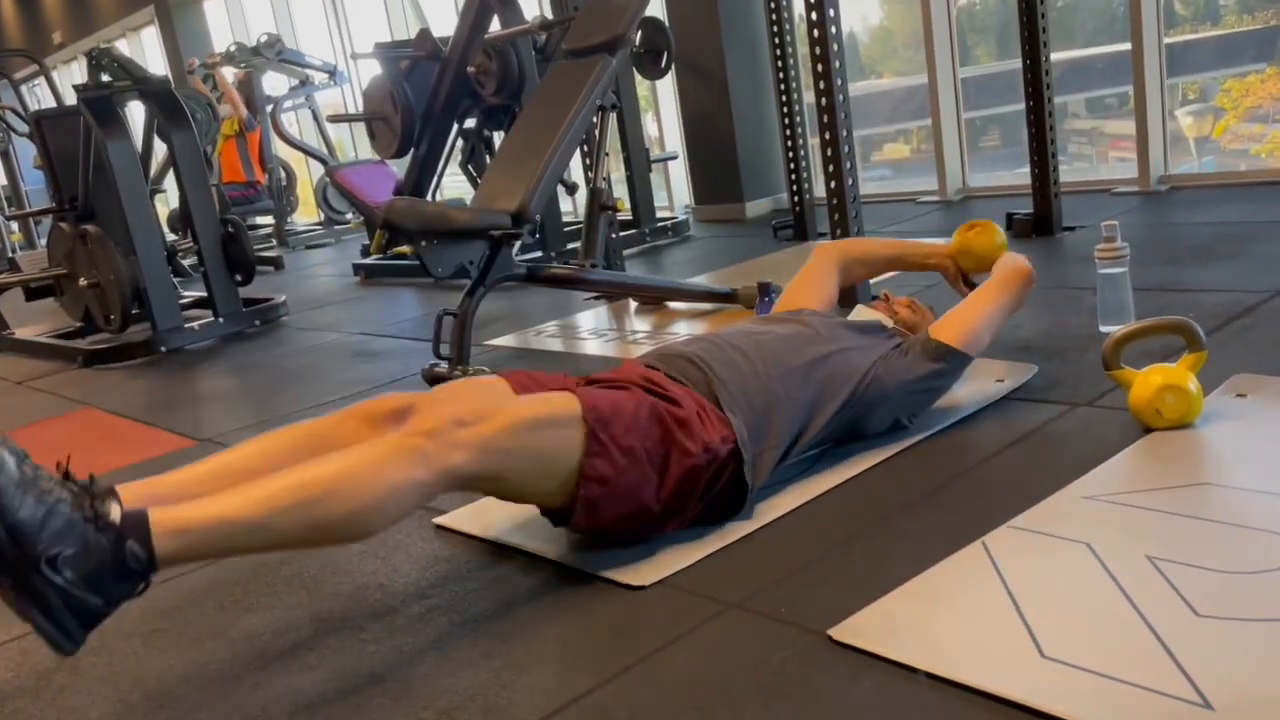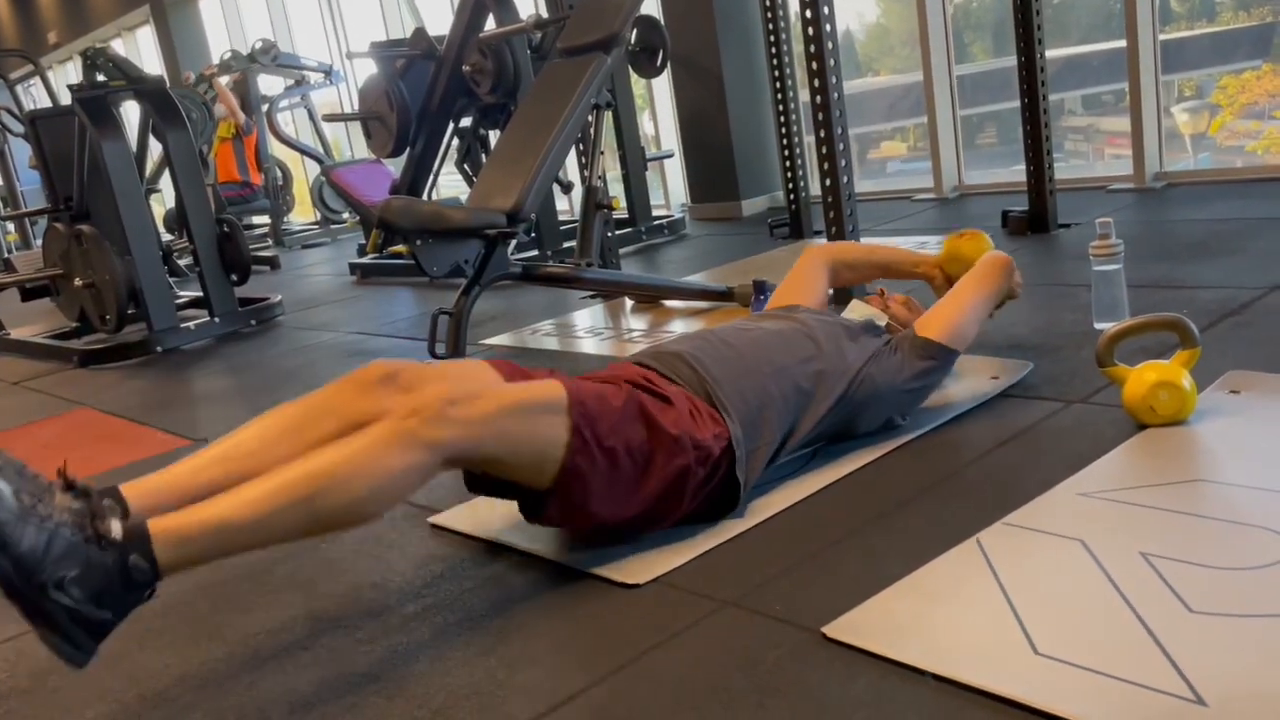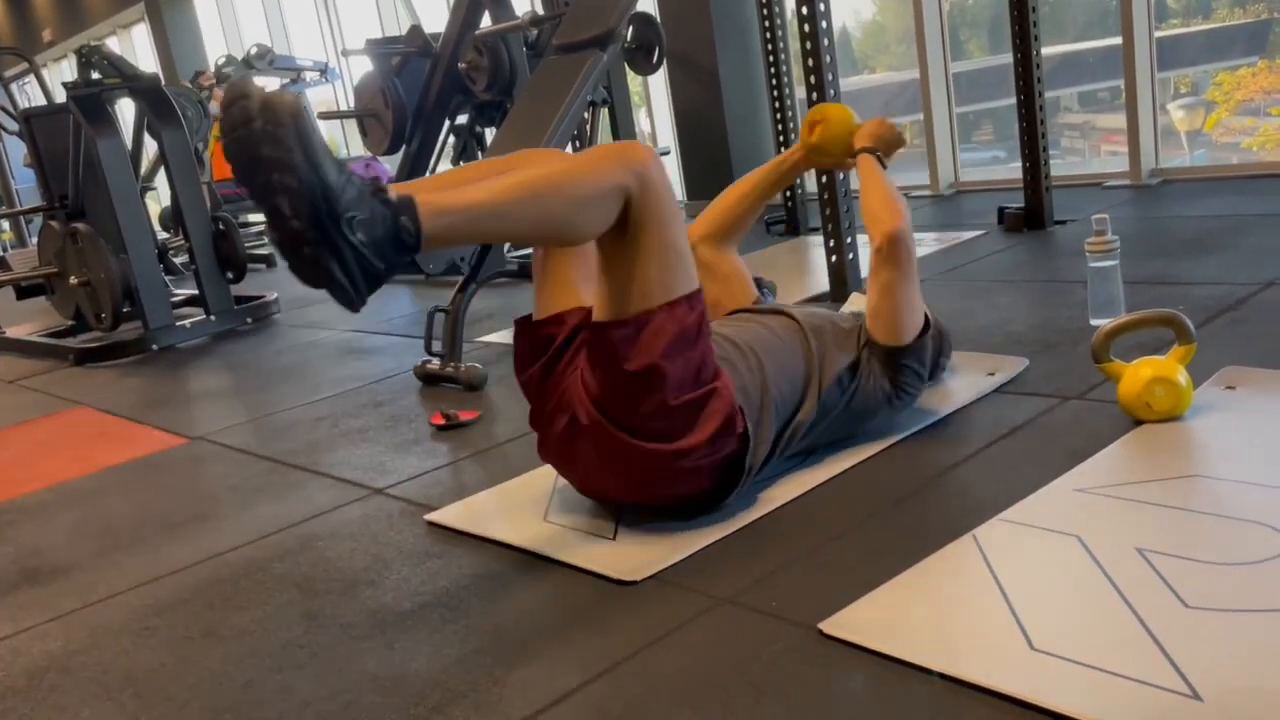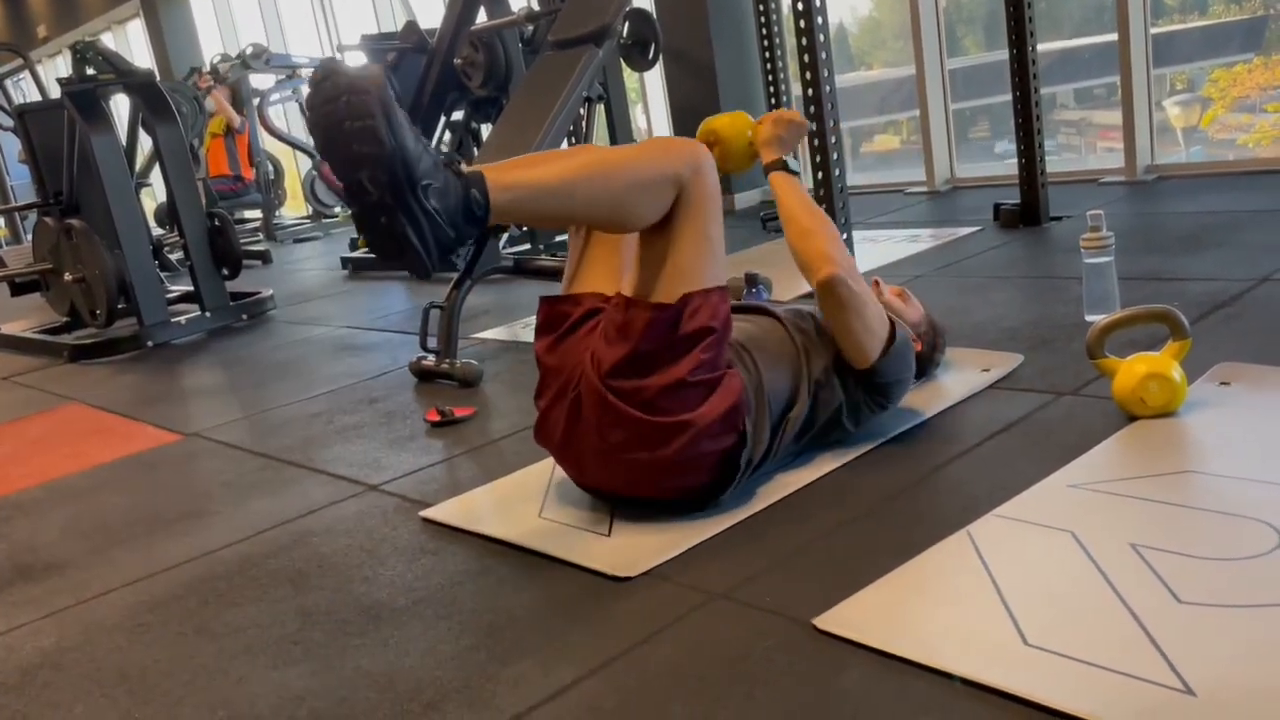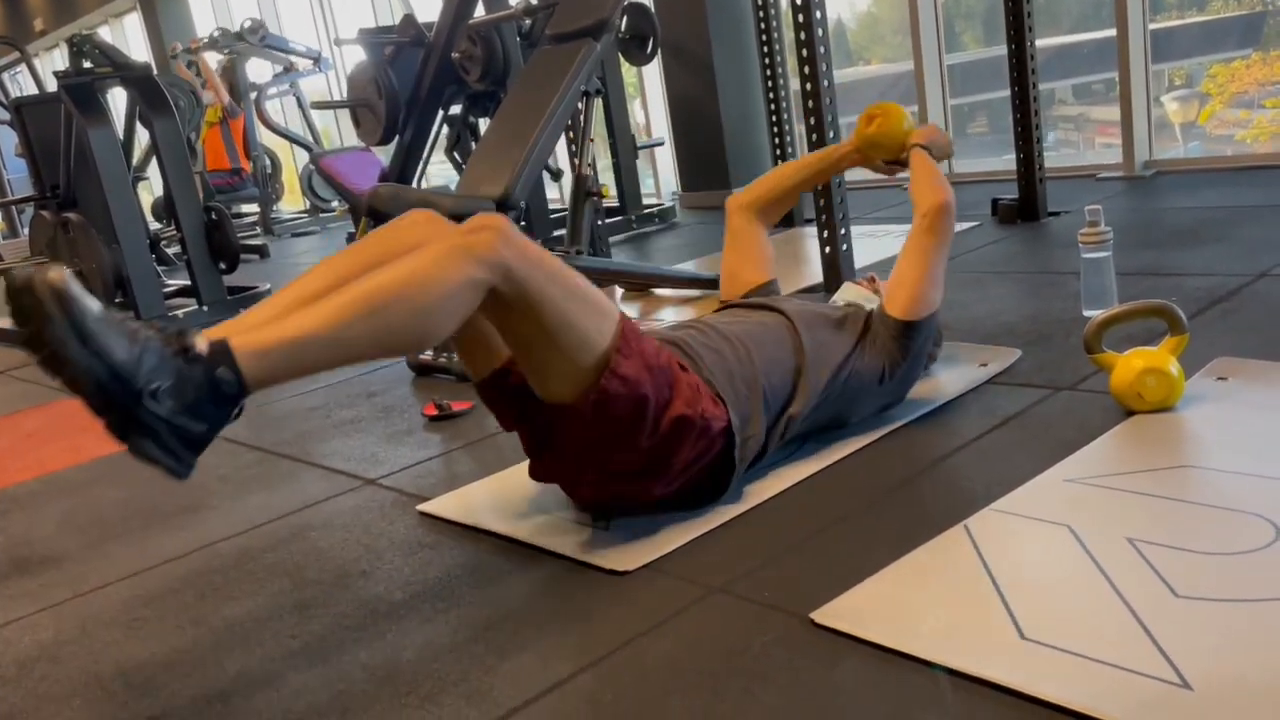
dt=0.5s
person 1, frame 1
left shoulder: (904, 373)
right shoulder: (819, 325)
left elbow: (1007, 282)
right elbow: (831, 249)
left wrist: (1006, 268)
right wrist: (939, 250)
left hip: (690, 435)
right hip: (630, 385)
left knee: (443, 448)
right knee: (390, 419)
left ankle: (111, 561)
right ankle: (102, 514)
person 1, frame 2
left shoulder: (897, 365)
right shoulder: (811, 324)
left elbow: (993, 274)
right elbow: (822, 253)
left wrist: (988, 269)
right wrist: (921, 258)
left hip: (681, 436)
right hip: (620, 388)
left knee: (441, 419)
right knee: (383, 385)
left ankle: (120, 567)
right ankle: (114, 515)
person 1, frame 3
left shoulder: (893, 372)
right shoulder: (777, 326)
left elbow: (896, 242)
right elbow: (707, 236)
left wrist: (866, 161)
right wrist: (800, 156)
left hip: (674, 442)
right hip: (583, 418)
left knee: (632, 164)
right knee: (560, 166)
left ankle: (377, 232)
right ankle: (370, 225)
person 1, frame 4
left shoulder: (882, 369)
right shoulder: (777, 329)
left elbow: (831, 276)
right elbow: (681, 254)
left wrist: (776, 162)
left hip: (669, 427)
right hip: (584, 409)
left knee: (683, 160)
right knee: (605, 169)
left ankle: (454, 200)
right ankle: (447, 201)
person 1, frame 5
left shoulder: (877, 355)
right shoulder: (774, 313)
left elbow: (934, 222)
right elbow: (743, 208)
left wrist: (921, 156)
right wrist: (848, 151)
left hip: (674, 427)
right hip: (592, 416)
left knee: (485, 243)
right knee: (419, 230)
left ankle: (198, 391)
right ankle: (183, 361)
